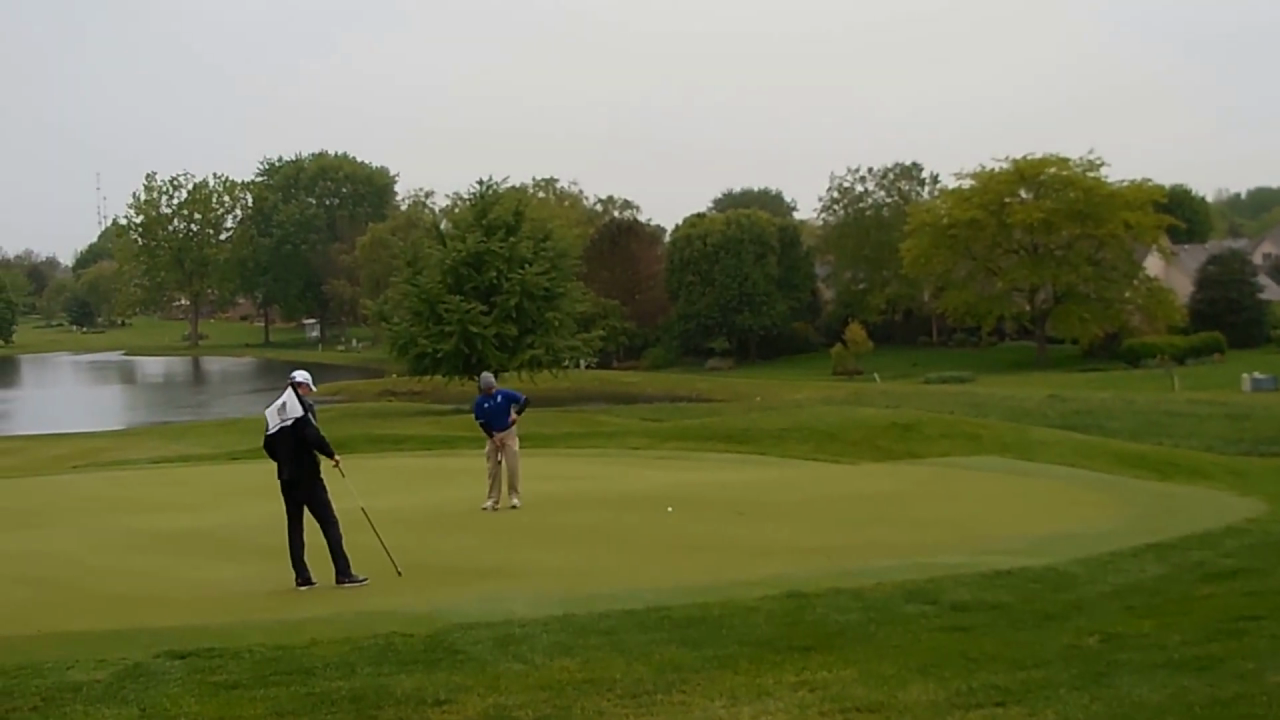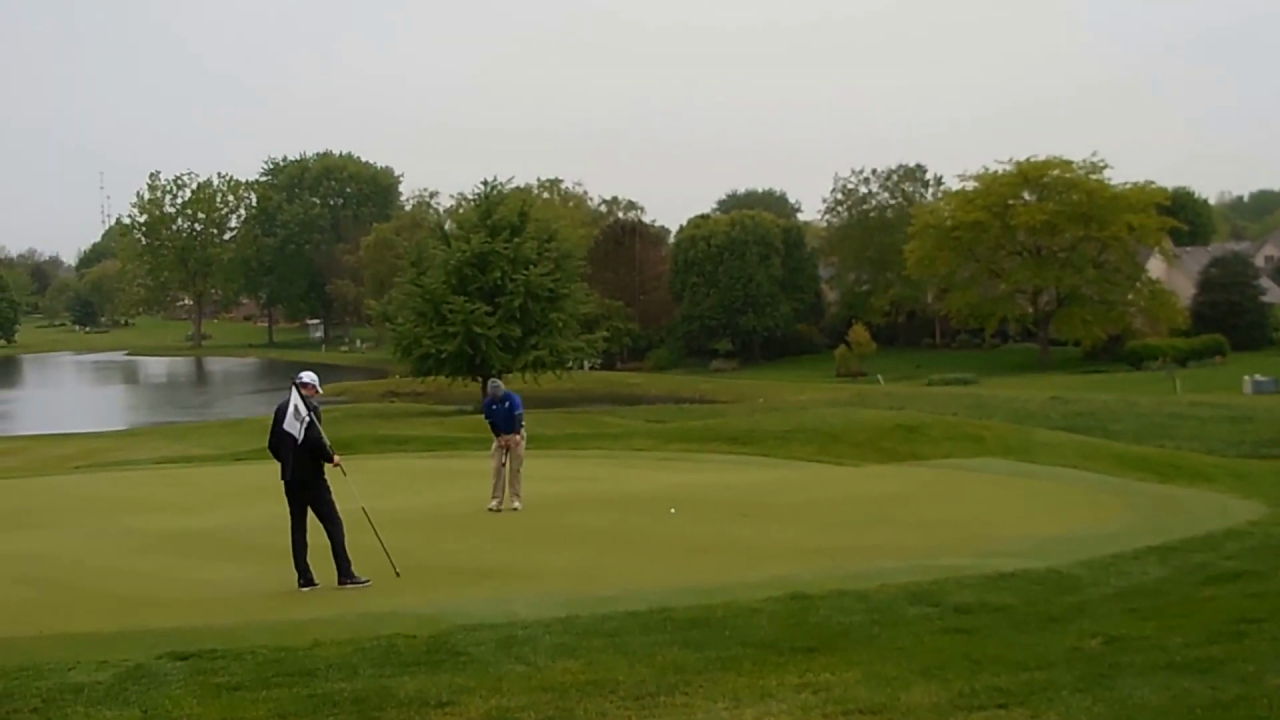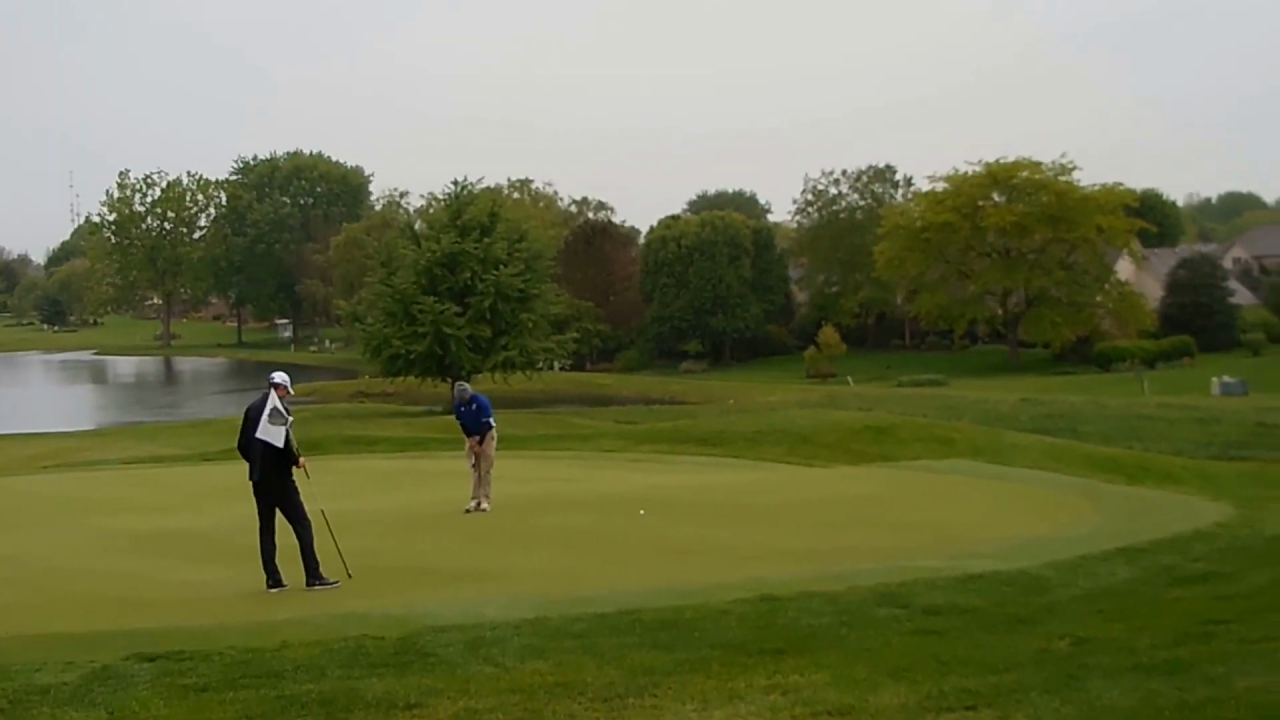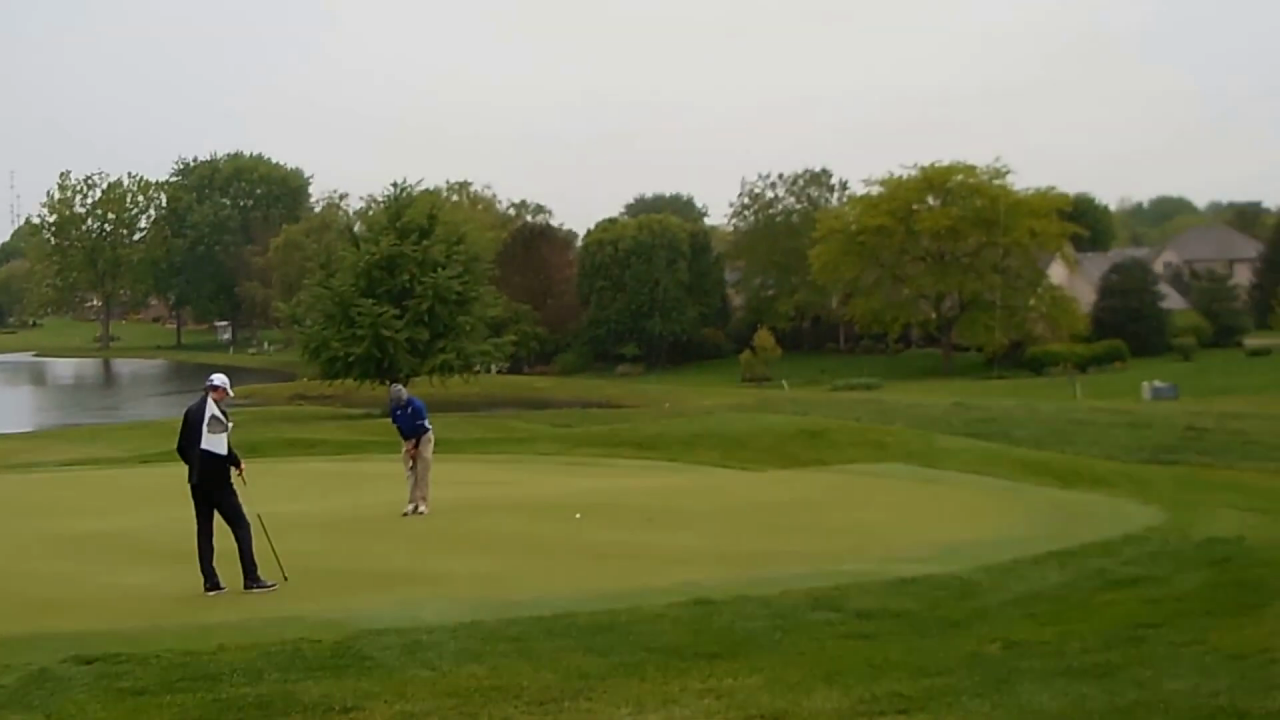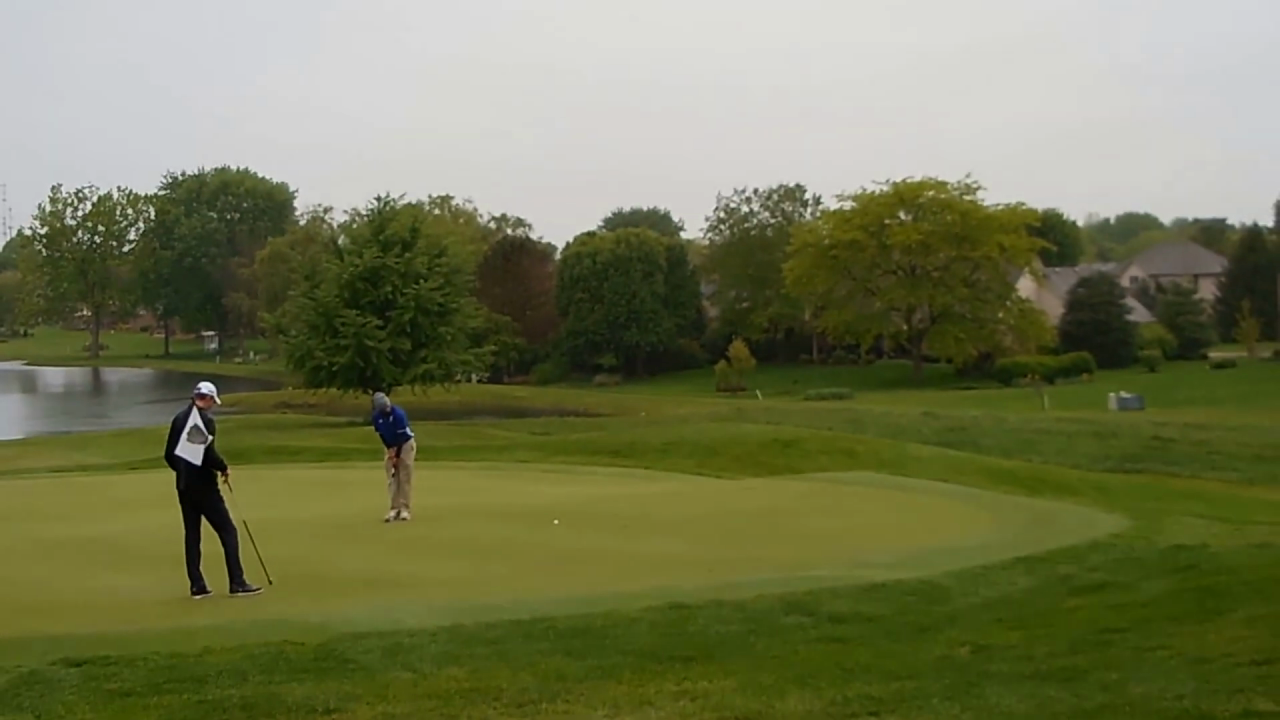
dt=0.3s
person 1, frame 1
left shoulder: (276, 409)
right shoulder: (303, 406)
left elbow: (269, 445)
right elbow: (313, 436)
right wrist: (331, 454)
left hip: (286, 476)
right hip: (306, 475)
left knee: (294, 525)
right knee: (329, 523)
left ankle: (302, 576)
right ankle: (343, 574)
person 1, frame 2
left shoulder: (282, 409)
right shoulder: (309, 407)
left elbow: (273, 444)
right elbow: (315, 440)
right wrist: (330, 458)
left hip: (290, 477)
right hip: (310, 475)
left knee: (298, 526)
right knee: (333, 523)
left ankle: (304, 578)
right ankle: (345, 575)
person 1, frame 3
left shoulder: (252, 409)
right shoulder: (279, 408)
left elbow: (242, 445)
right elbow: (283, 442)
right wrist: (296, 460)
left hip: (259, 477)
right hip: (278, 476)
left knee: (266, 527)
right knee: (301, 524)
left ankle: (273, 579)
right ankle: (313, 576)
person 1, frame 4
left shoulder: (191, 411)
right shoulder: (218, 412)
left elbow: (181, 447)
right elbow: (222, 445)
right wrist: (237, 463)
left hip: (197, 480)
right hip: (216, 479)
left knee: (204, 530)
right knee: (241, 526)
left ankle: (211, 582)
right ankle: (251, 579)
person 1, frame 5
left shoulder: (179, 419)
right shoulder: (205, 420)
left elbow: (169, 454)
right elbow: (208, 453)
right wrist: (223, 468)
left hip: (184, 486)
right hip: (203, 485)
left knee: (192, 534)
right knee: (227, 531)
left ankle: (197, 585)
right ankle: (237, 583)
